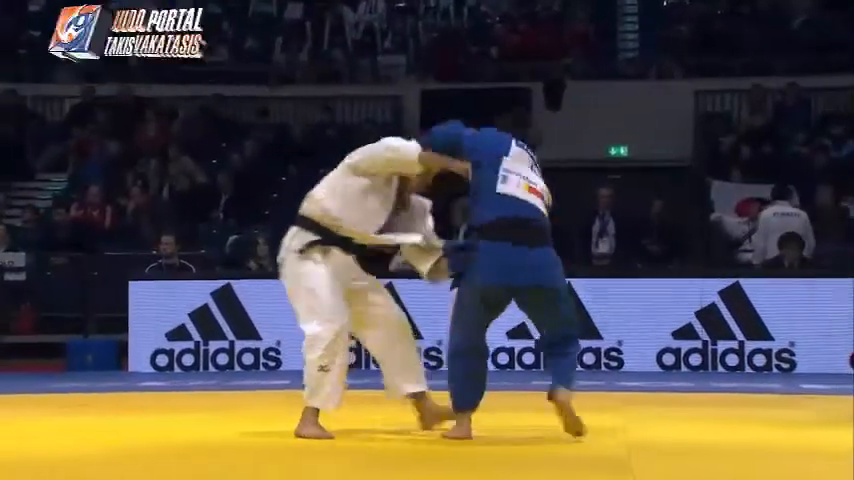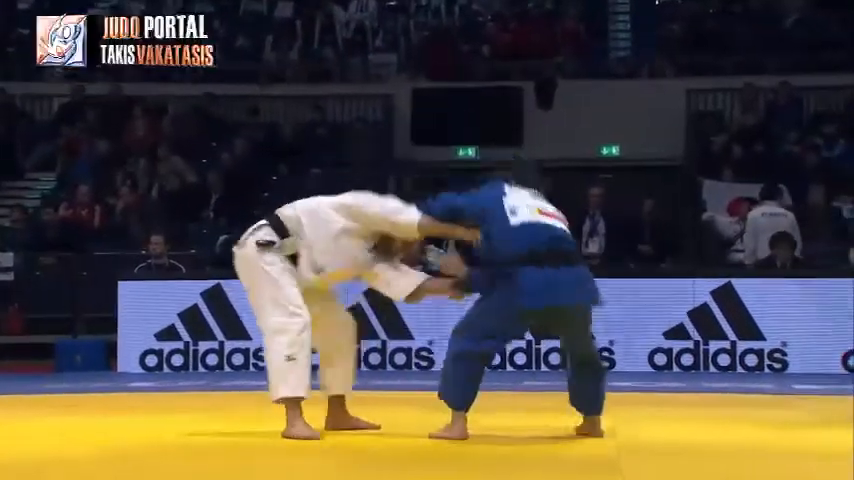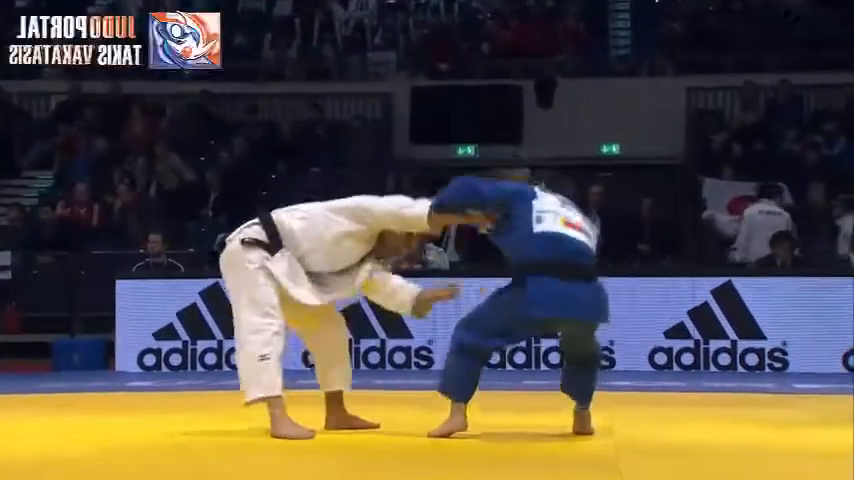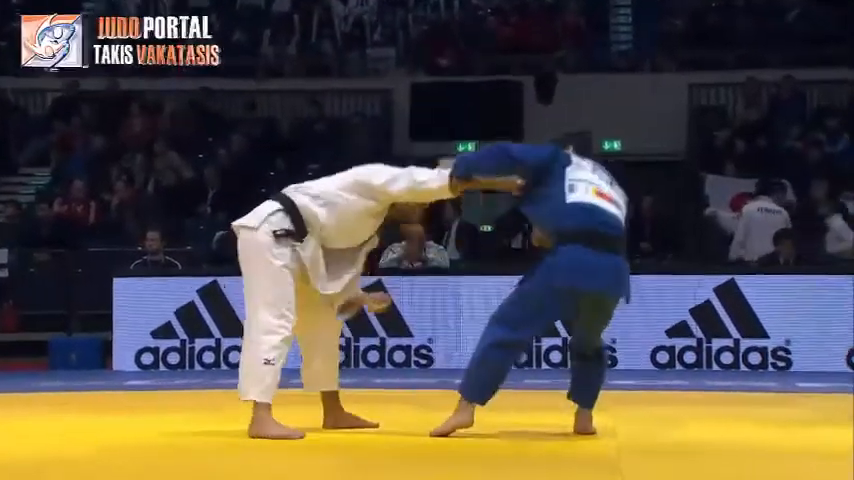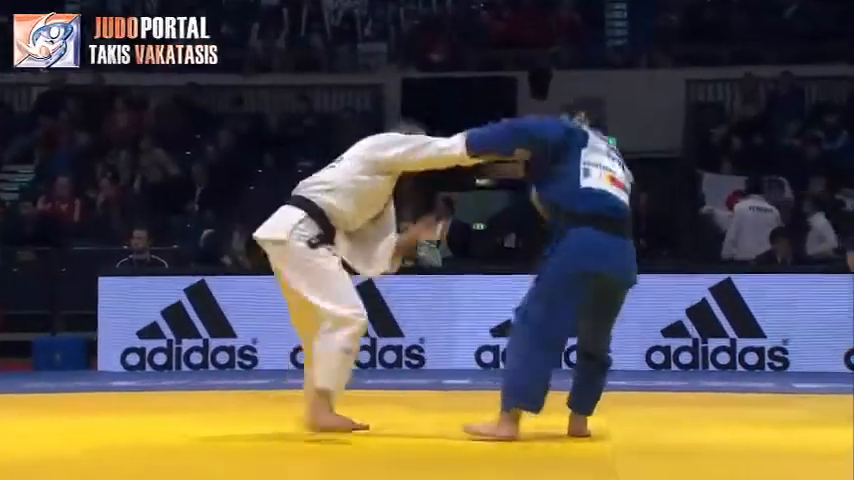
dt=0.2s
person 1, frame 1
left shoulder: (498, 144)
right shoulder: (537, 179)
left elbow: (444, 136)
right wrist: (449, 252)
left hip: (495, 259)
right hip: (540, 260)
left knee: (466, 338)
right knee: (562, 335)
left ankle: (463, 422)
right ankle: (561, 390)
person 1, frame 2
left shoulder: (496, 195)
left elbow: (446, 207)
right wrist: (466, 275)
left hip: (531, 282)
right hip: (575, 282)
left knee: (468, 341)
right knee: (583, 350)
left ankle: (457, 423)
right ankle: (592, 419)
person 1, frame 3
left shoulder: (526, 195)
right shoulder: (583, 220)
left elbow: (469, 190)
left wrist: (437, 208)
left hip: (543, 290)
right hip: (587, 296)
left knee: (471, 334)
right knee: (582, 349)
left ankle: (456, 416)
right ankle: (582, 419)
person 1, frame 4
left shoulder: (557, 159)
right shoulder: (615, 190)
left elbow: (505, 156)
left wrist: (457, 170)
left hip: (571, 262)
right hip: (612, 269)
left knee: (505, 329)
right knee: (588, 343)
left ankle: (465, 411)
right ankle: (583, 418)
person 1, frame 5
left shoulder: (572, 135)
right shoulder: (619, 164)
left elbow: (519, 131)
left wrist: (471, 142)
right wrist: (542, 190)
left hip: (580, 247)
right hip: (618, 254)
left knee: (533, 330)
right knee: (594, 343)
left ankle: (508, 421)
right ankle: (578, 420)
person 2, frame 1
left shoulder: (406, 204)
right shoulder: (375, 163)
left elbow: (421, 246)
right elbow: (398, 151)
right wrist: (457, 166)
left hip: (339, 258)
right hip: (309, 251)
left knee: (388, 320)
right knee: (332, 326)
left ankle: (424, 407)
right ankle: (309, 419)
person 2, frame 2
left shoulder: (371, 254)
right shoulder: (366, 211)
left elbow: (400, 279)
right elbow: (404, 219)
left wrist: (441, 285)
right wrist: (460, 231)
left hip: (293, 264)
right hip: (263, 249)
left knee: (337, 326)
right knee: (291, 321)
left ankle: (336, 413)
right ankle: (293, 417)
person 2, frame 3
left shoulder: (366, 261)
right shoulder: (366, 214)
left elbow: (388, 288)
right elbow: (416, 212)
left wrist: (430, 296)
right wrist: (472, 218)
left hip: (280, 260)
right hip: (251, 245)
left knee: (327, 330)
right knee: (264, 323)
left ankle: (337, 413)
right ankle: (278, 419)
person 2, frame 4
left shoulder: (368, 222)
right shoulder: (375, 178)
left elbow: (337, 280)
right elbow: (430, 183)
left wrist: (359, 300)
right wrist: (494, 181)
left hip: (289, 238)
right hip: (269, 230)
left knee: (319, 322)
right knee: (275, 320)
left ankle: (334, 411)
right ankle: (260, 418)
person 2, frame 5
left shoulder: (377, 188)
right shoulder: (382, 146)
left elbow: (372, 248)
right elbow: (445, 150)
left wrist: (412, 238)
left hip: (296, 234)
right hip: (297, 233)
left knee: (321, 323)
right knee: (346, 316)
left ankle: (321, 412)
right ankle: (321, 408)
